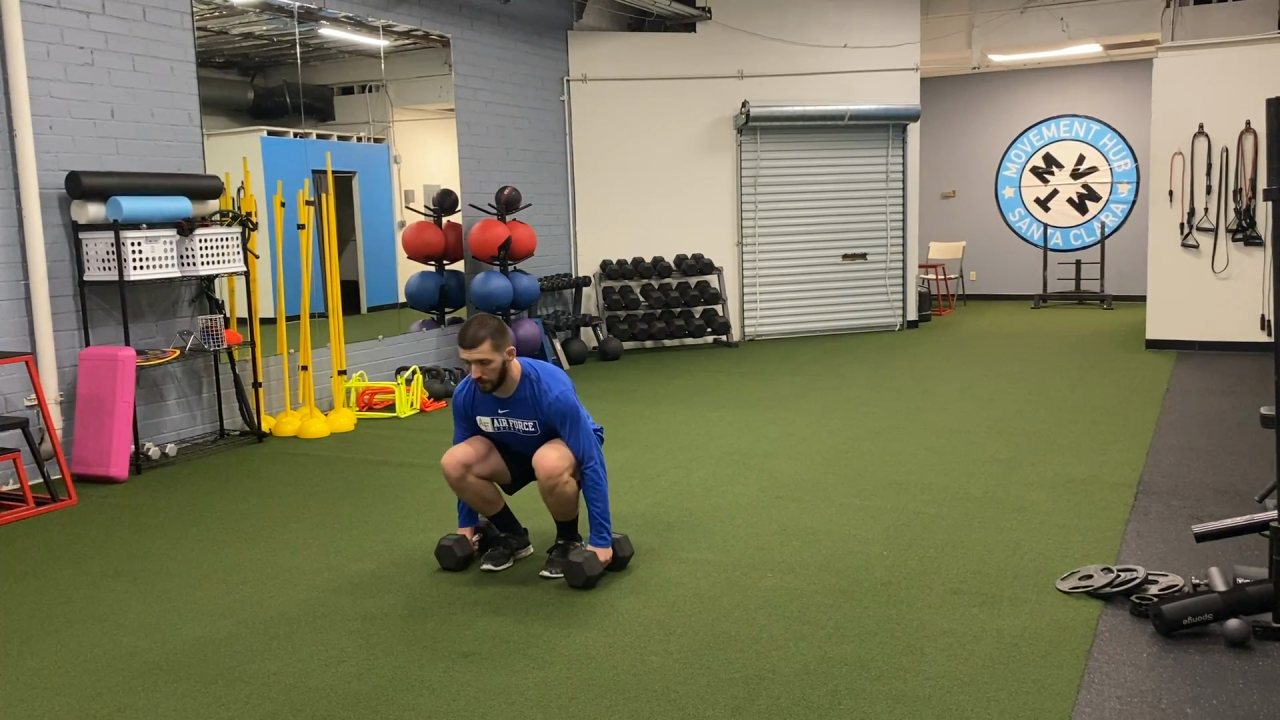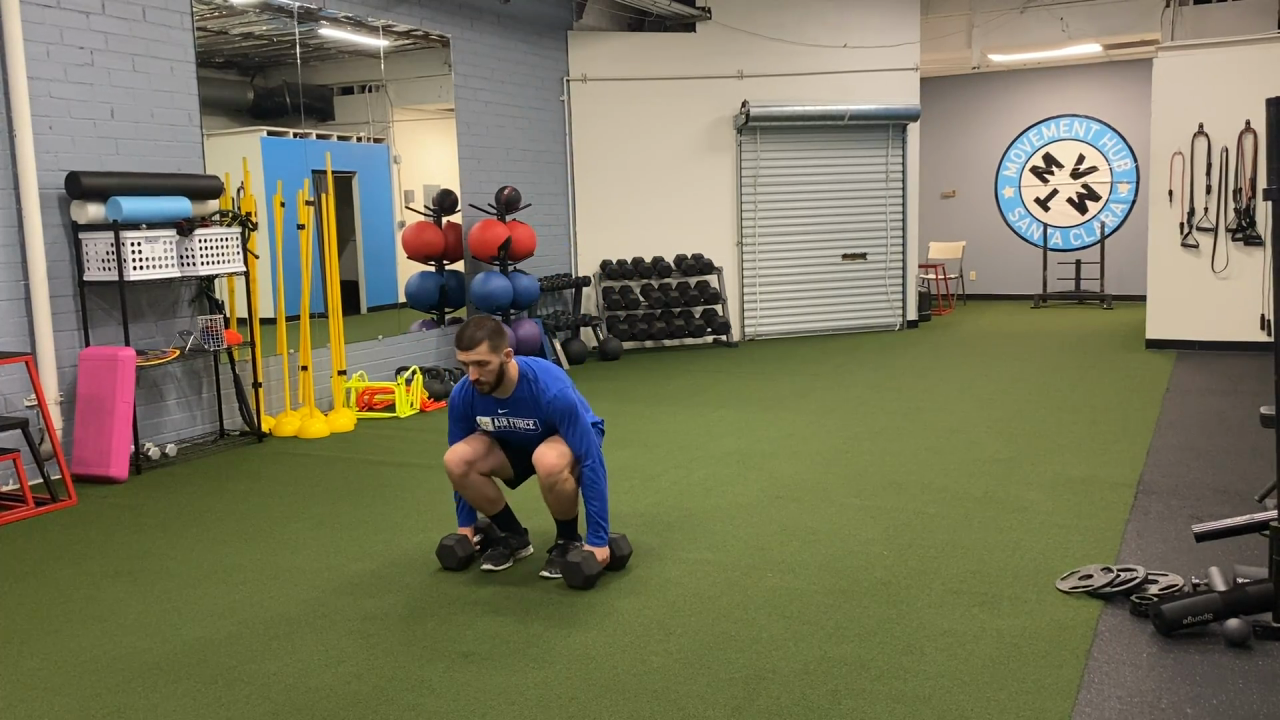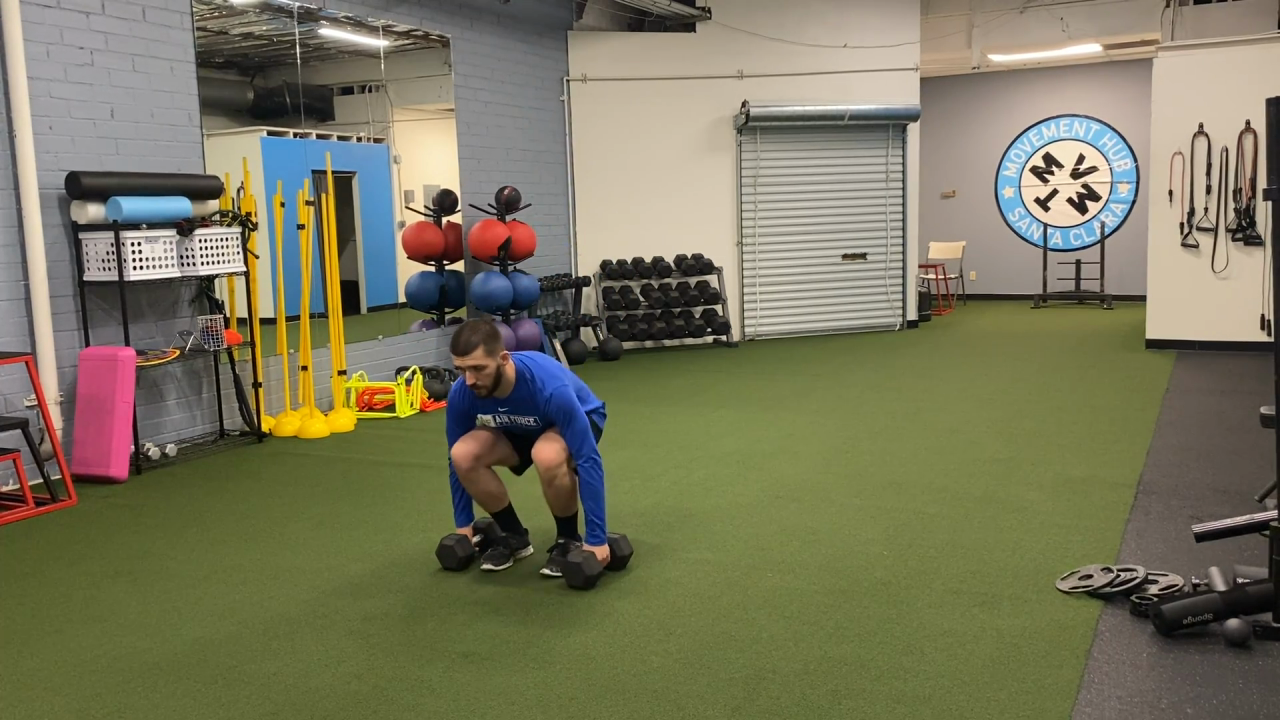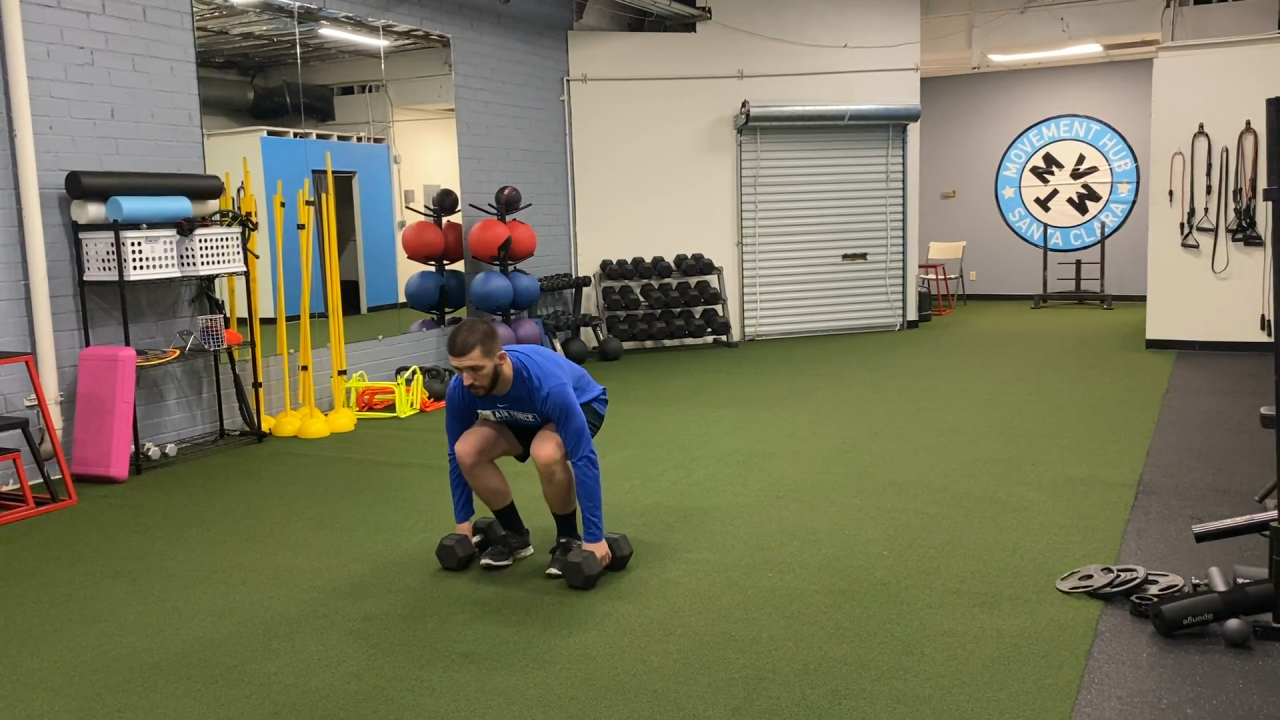
dt=0.1s
person 1, frame 1
left shoulder: (553, 392)
right shoulder: (466, 394)
left elbow: (592, 463)
right elbow: (463, 465)
left wrist: (600, 540)
right wrist: (466, 524)
left hip: (570, 447)
right hip: (515, 450)
left knee: (549, 466)
right knee: (453, 463)
left ankle: (569, 541)
right ankle: (512, 536)
person 1, frame 2
left shoulder: (552, 390)
right shoulder: (463, 395)
left elbow: (591, 461)
right elbow: (462, 455)
left wrist: (598, 539)
right wrist: (466, 524)
left hip: (571, 444)
right hip: (516, 444)
left knee: (549, 463)
right knee: (455, 461)
left ankle: (568, 541)
right ankle: (513, 536)
person 1, frame 3
left shoulder: (551, 388)
right shoulder: (461, 393)
left elbow: (588, 459)
right elbow: (456, 459)
left wrist: (596, 538)
right wrist: (463, 524)
left hip: (581, 414)
right hip: (520, 427)
left knee: (549, 456)
right knee: (464, 454)
left ankle: (569, 540)
right ankle: (513, 535)
person 1, frame 4
left shoulder: (548, 386)
right shoulder: (459, 390)
left elbow: (584, 458)
right elbow: (457, 453)
left wrist: (594, 536)
right wrist: (462, 519)
left hip: (581, 404)
left knee: (546, 453)
right knee: (468, 451)
left ankle: (569, 539)
right ankle: (514, 534)
